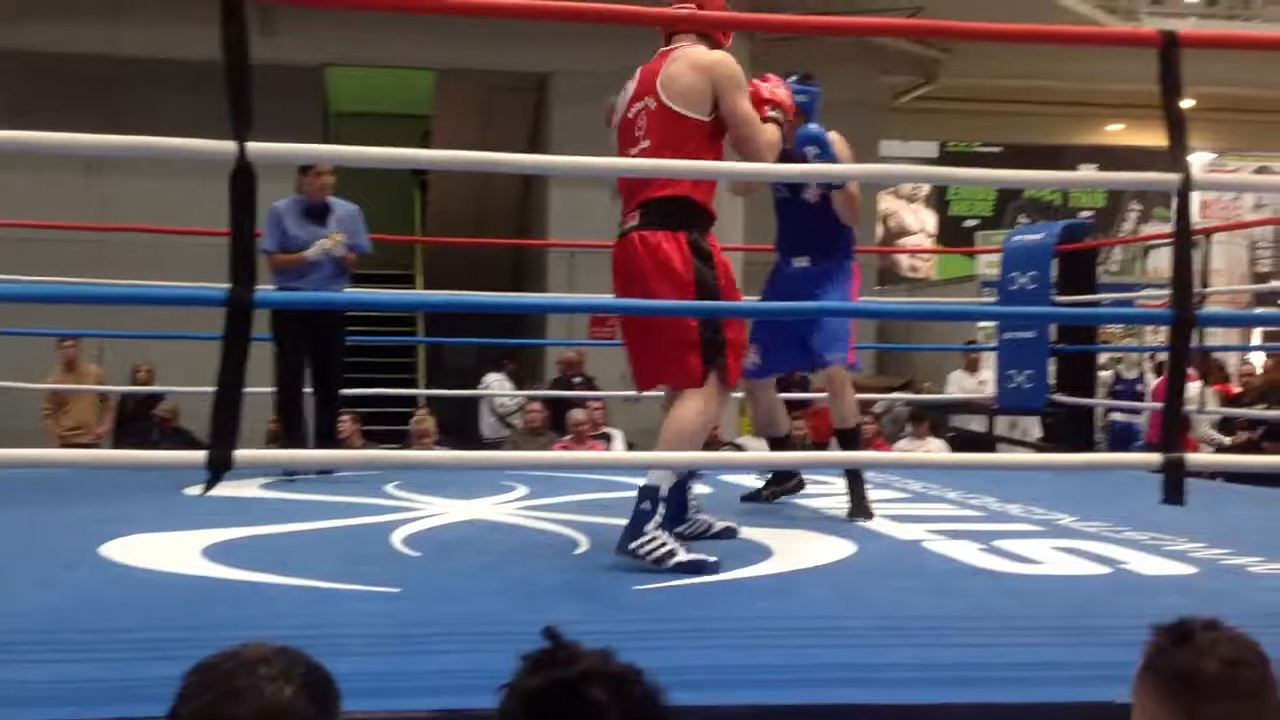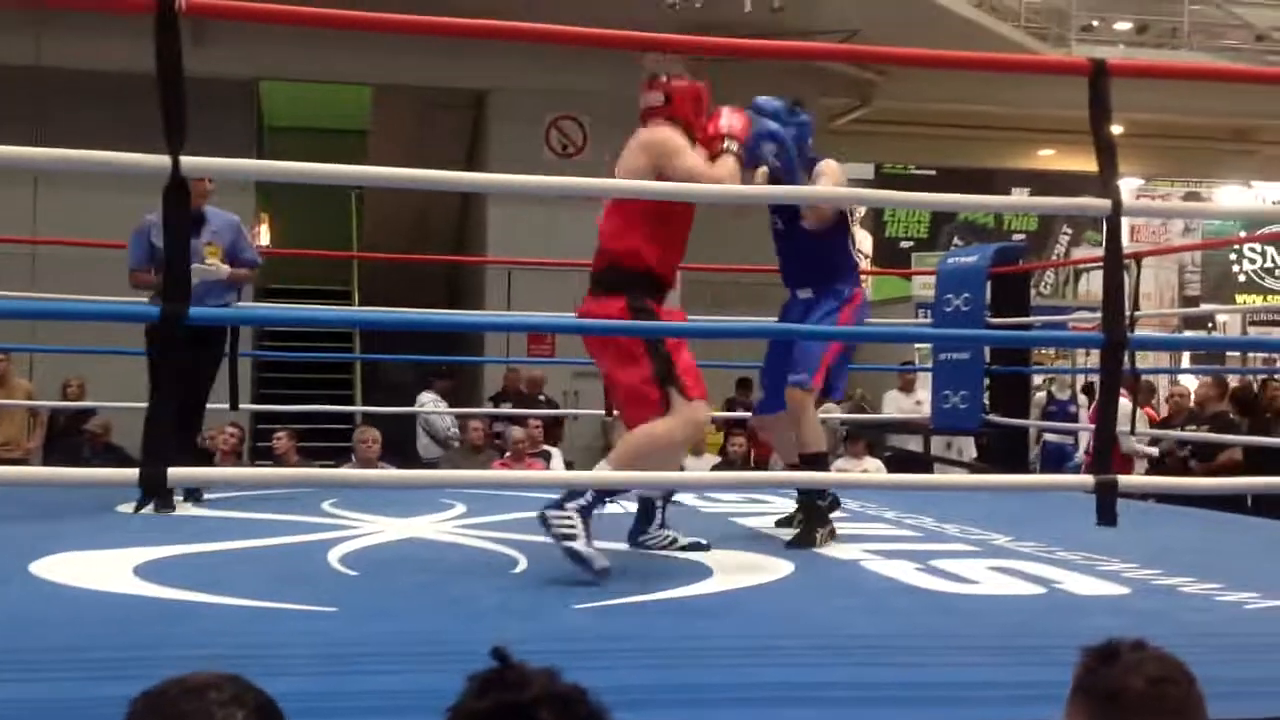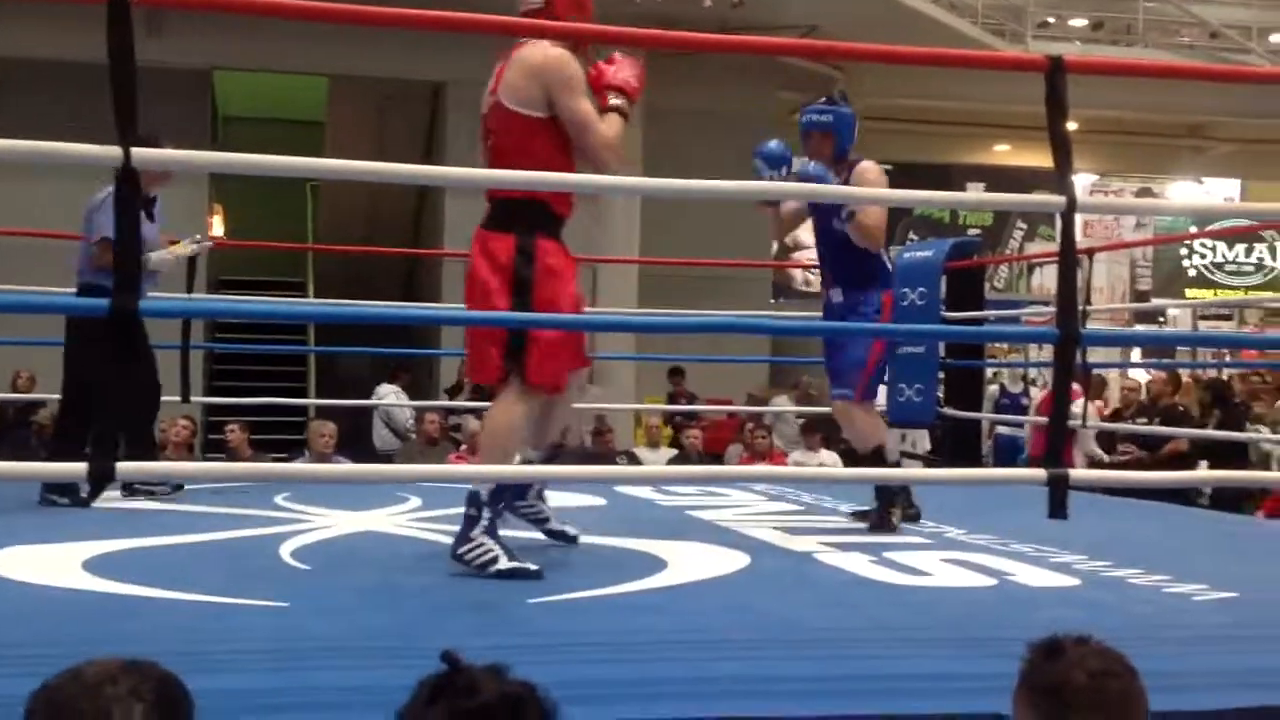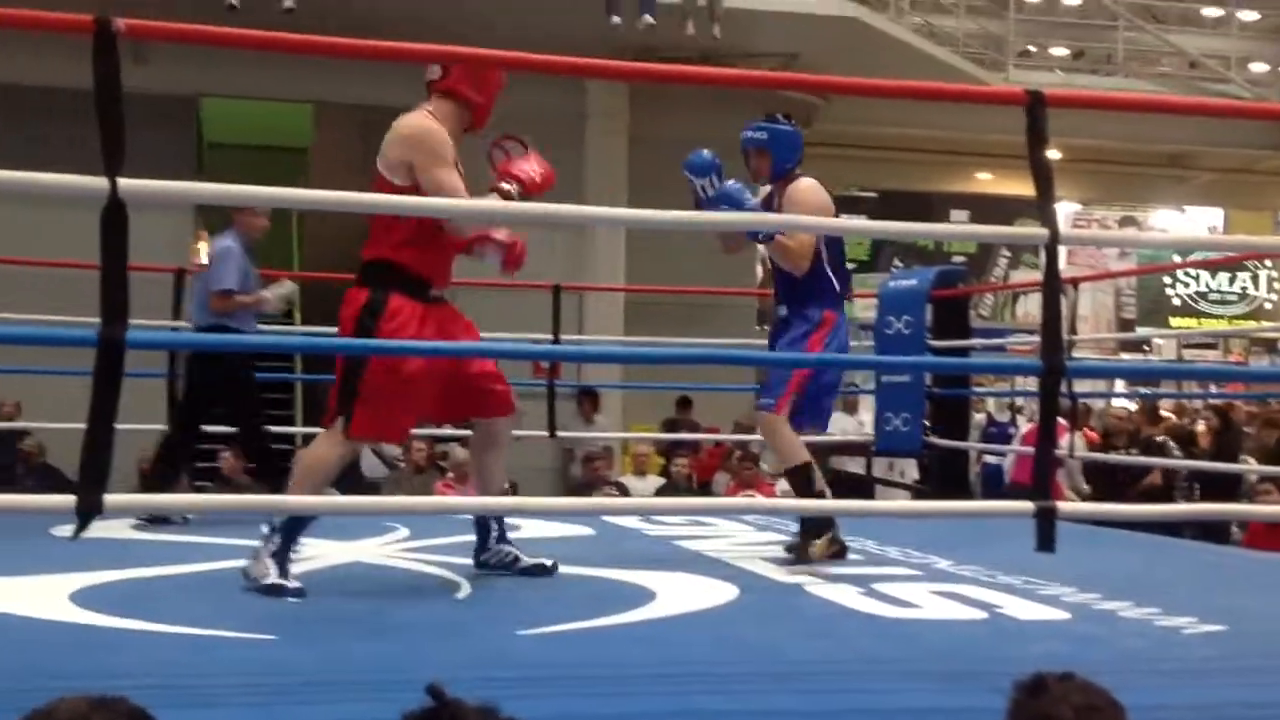
dt=0.7s
person 1, frame 1
left shoulder: (636, 83)
right shoulder: (714, 64)
right elbow: (760, 156)
right wrist: (775, 109)
left hip: (635, 240)
right hip: (677, 239)
left knee: (690, 379)
right knee: (707, 380)
left ankle: (676, 508)
right ankle: (647, 521)
person 1, frame 2
left shoulder: (648, 148)
right shoulder: (663, 142)
right elbow: (723, 189)
right wrist: (732, 142)
left hip: (633, 301)
right hip: (626, 304)
left knee: (675, 413)
right knee: (687, 415)
left ankle: (651, 521)
right ankle: (574, 504)
person 1, frame 3
left shoulder: (510, 67)
right shoulder: (554, 61)
right elbow: (605, 157)
right wrist: (619, 97)
left hip: (520, 236)
right hip: (526, 240)
left knee: (565, 372)
right knee: (523, 384)
left ankle: (525, 488)
right ankle: (476, 527)
person 1, frame 4
left shoulder: (435, 137)
right shoulder: (423, 130)
right elbow: (457, 219)
left wrist: (489, 240)
right wrist: (514, 187)
left hip: (428, 305)
right hip: (390, 304)
left knee: (495, 410)
right knee: (352, 431)
left ankle: (491, 541)
right ankle: (273, 549)
person 2, frame 1
left shoulder: (831, 144)
left elbow: (852, 216)
right elbow: (740, 189)
left hip: (832, 271)
right hip: (788, 271)
left knee: (835, 370)
right knee: (756, 375)
left ankle: (856, 484)
right ankle: (786, 472)
person 2, frame 2
left shoulder: (827, 173)
right shoulder: (769, 174)
left elbow: (819, 214)
left wrist: (785, 163)
left hip: (837, 300)
right hip: (800, 303)
left knee: (798, 394)
right knee: (769, 413)
left ankle: (818, 516)
right ankle: (814, 493)
person 2, frame 3
left shoulder: (865, 173)
right shoulder: (817, 176)
left elbow: (873, 239)
right elbow: (779, 230)
left wrist: (839, 205)
left hip: (871, 301)
right hip: (839, 301)
left knee: (847, 404)
right knee: (853, 405)
left ankle: (889, 495)
right ankle: (898, 498)
person 2, frame 4
left shoulder: (804, 192)
right shoulder: (774, 196)
left elbow: (797, 261)
right elbow: (729, 245)
right wrist: (707, 203)
left hip: (817, 321)
right hip: (794, 321)
left knee: (770, 416)
right knee: (780, 426)
left ankle: (818, 525)
right ankle: (819, 530)
person 3, frame 1
left shoulder: (349, 212)
right shoulder: (280, 211)
left elbow: (354, 263)
right elbow: (274, 262)
left wrist: (340, 253)
right wrist: (310, 254)
left hip: (330, 305)
right hip: (291, 305)
left knee: (328, 380)
right knee: (290, 378)
left ankle: (326, 450)
right ankle: (291, 448)
person 3, frame 2
left shoulder: (229, 224)
right shoulder: (151, 225)
left elbow: (249, 274)
right elbow: (136, 278)
left wrist: (224, 272)
left hip: (209, 324)
left knee: (189, 404)
left ankle: (166, 484)
person 3, frame 3
left shoulder: (151, 205)
right shoulder: (114, 198)
right elbow: (104, 256)
left wrist: (178, 253)
right wrist: (150, 260)
left knee: (144, 389)
right knee: (85, 395)
right ankle: (58, 483)
person 3, frame 4
left shoulder: (234, 249)
right shoulder: (230, 250)
right elbow: (221, 302)
left wrist: (268, 297)
right wrist: (265, 299)
left hip: (207, 346)
right hip: (225, 350)
left knee: (187, 429)
right knee: (250, 425)
right ankle: (277, 494)
